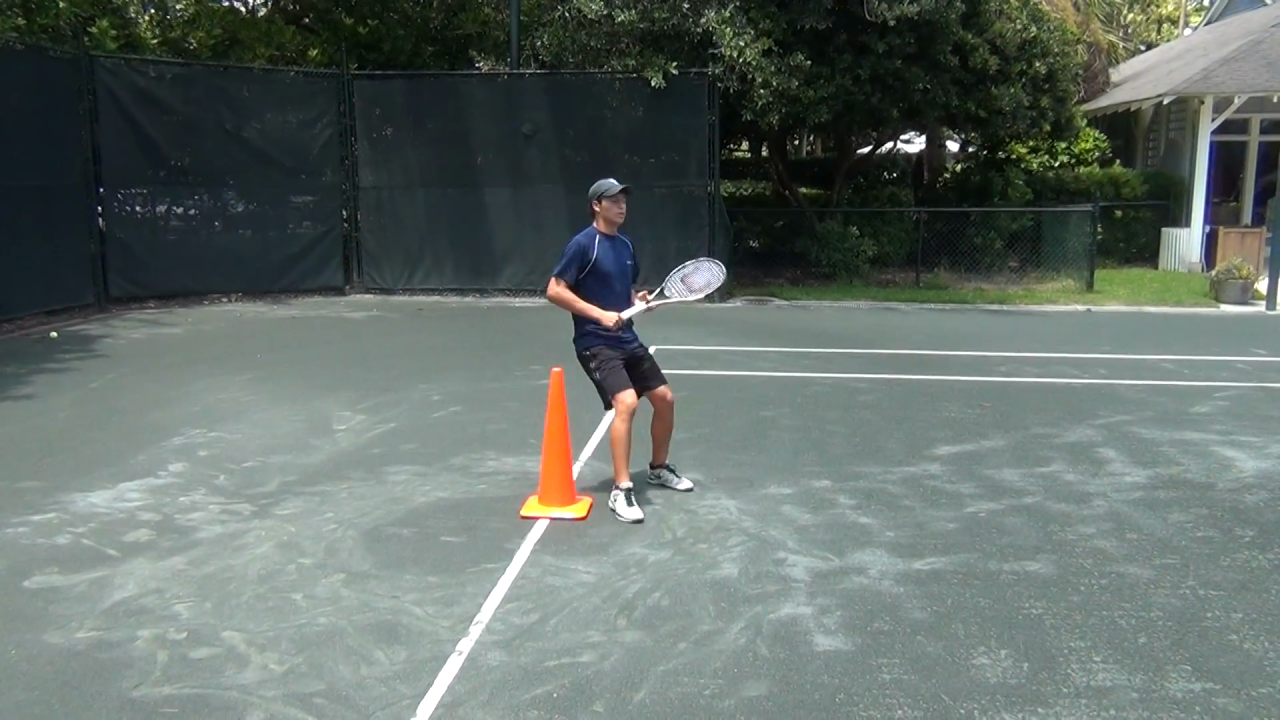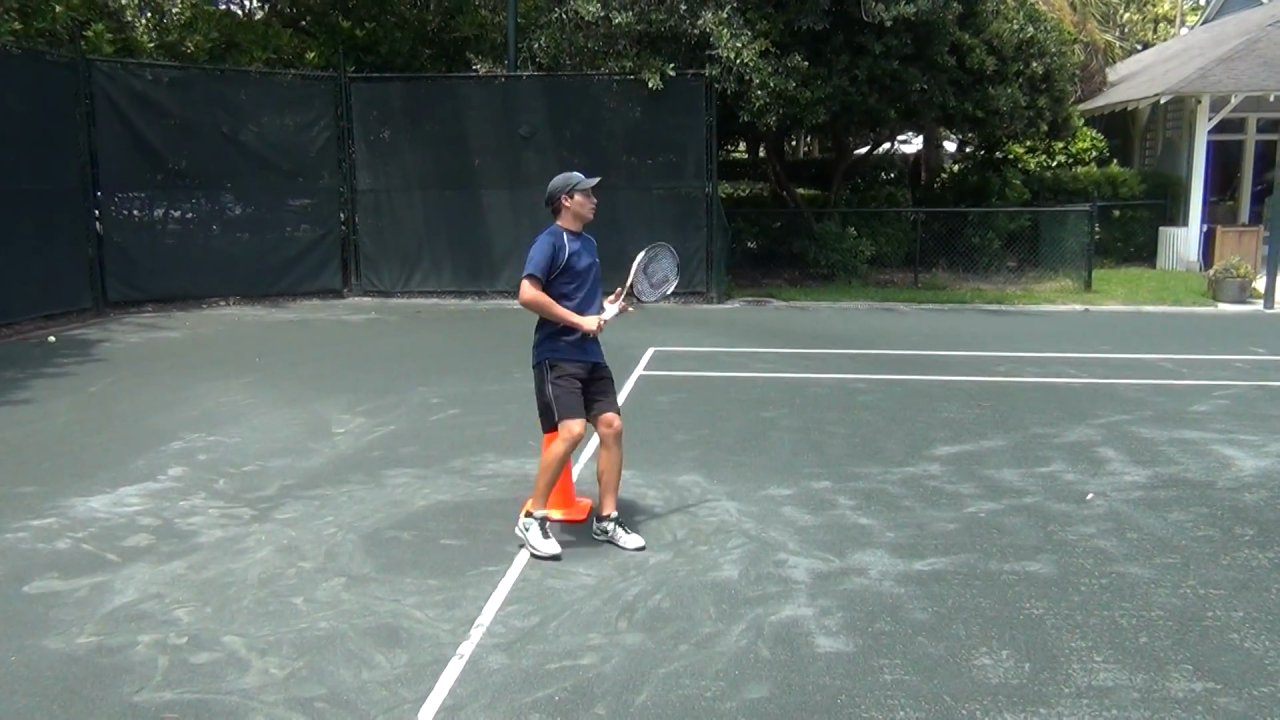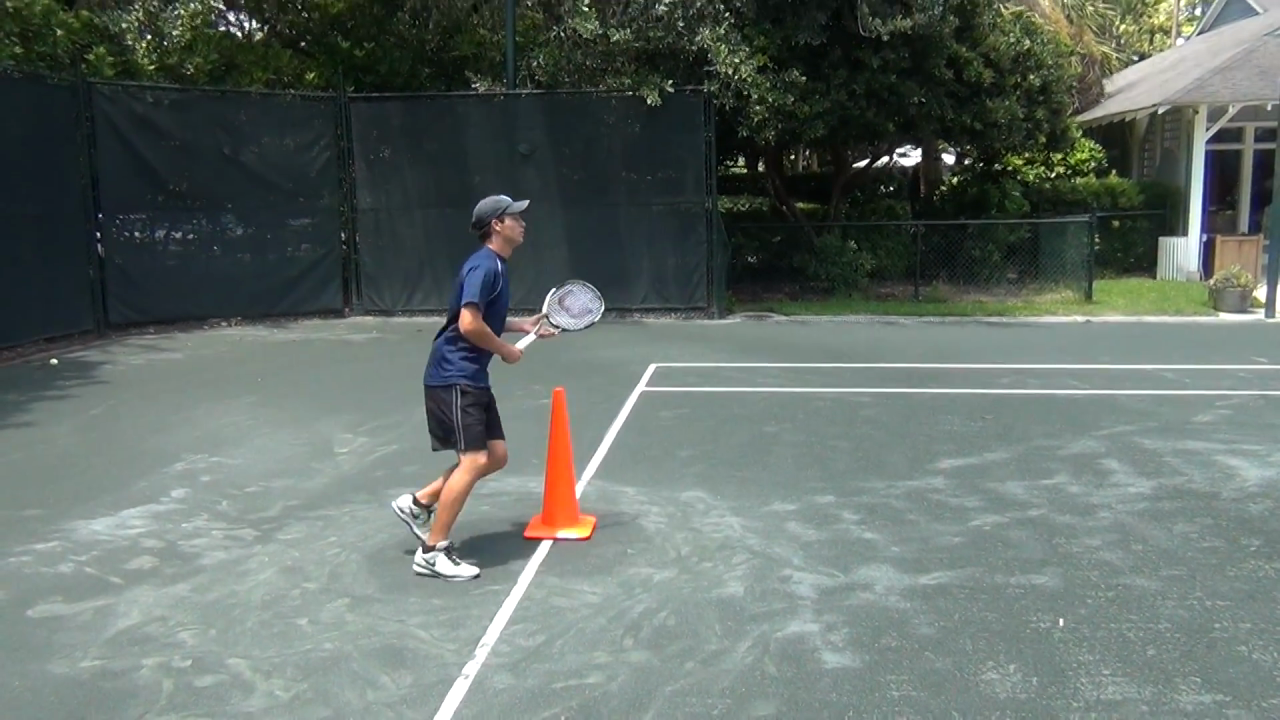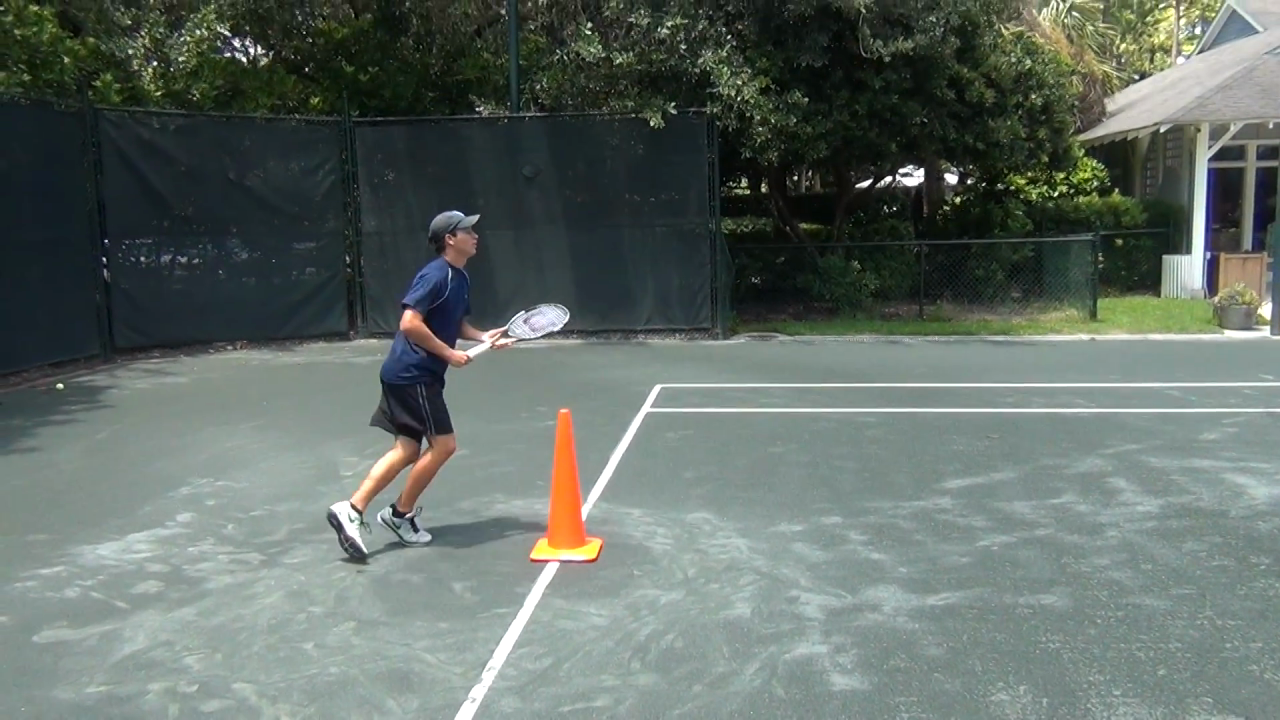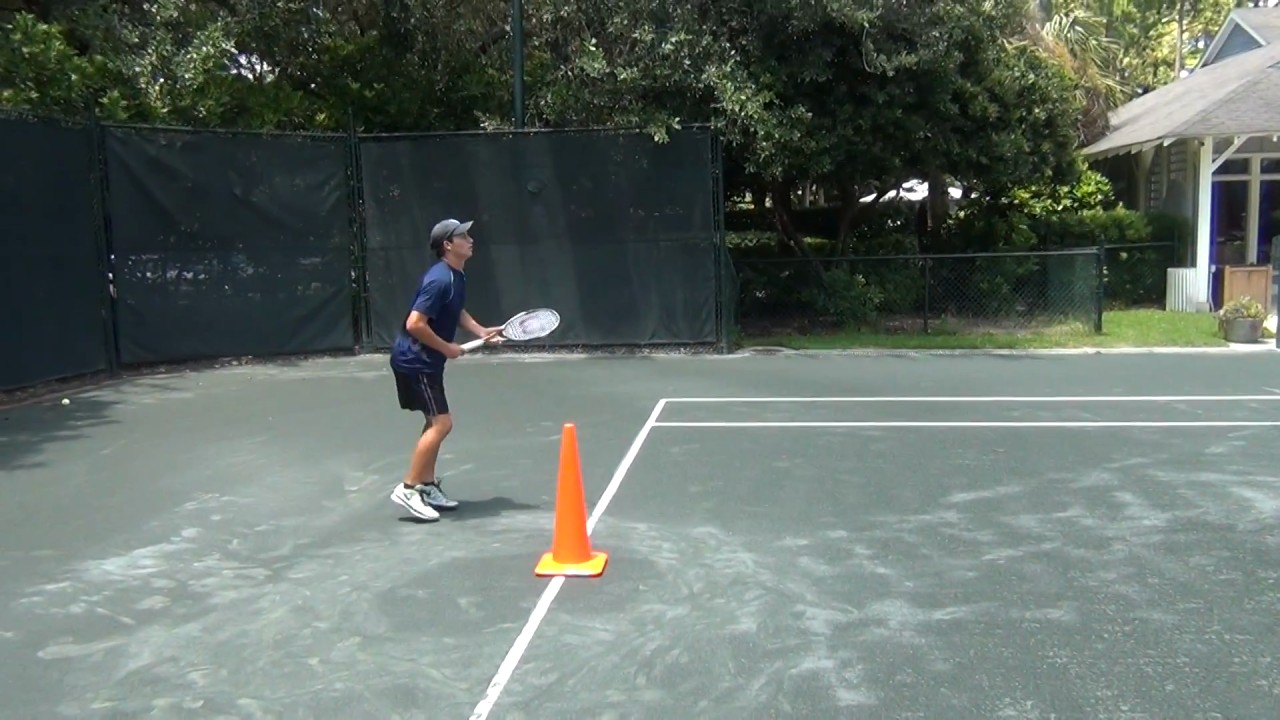
dt=0.4s
person 1, frame 1
left shoulder: (626, 245)
right shoulder: (582, 244)
right elbow: (555, 290)
left wrist: (637, 299)
right wrist: (599, 314)
left hip: (627, 340)
right hip: (596, 343)
left knee: (664, 398)
right knee: (626, 404)
left ankle: (659, 467)
right ankle: (620, 490)
person 1, frame 2
left shoulder: (588, 243)
right shoulder: (549, 242)
right elbow: (528, 295)
left wrist: (607, 302)
right wrist: (578, 321)
left hip: (589, 356)
right hip: (556, 356)
left knee: (611, 428)
right knee: (570, 432)
left ankle: (606, 518)
right ankle: (533, 517)
person 1, frame 3
left shoulder: (497, 265)
right shoulder: (484, 267)
right elbow: (469, 325)
left wrist: (526, 325)
right wrist: (506, 351)
left hip: (468, 377)
right hip: (455, 377)
left knee: (496, 455)
right knee: (477, 459)
left ankle: (418, 504)
right ankle: (432, 551)
person 1, frame 4
left shoulder: (460, 277)
right shoulder: (435, 274)
left elbow: (457, 325)
right elbow: (409, 323)
left wrist: (485, 337)
right wrist: (449, 354)
left hip: (406, 373)
right hip: (413, 374)
left knee: (406, 449)
right knee: (443, 445)
left ankle: (351, 511)
right ankle: (400, 514)
person 1, frame 5
left shoulder: (457, 276)
right shoulder: (439, 280)
left elbow: (459, 312)
right elbow: (414, 324)
left wrist: (482, 331)
right wrist: (447, 348)
left hip: (427, 361)
right hip: (415, 361)
left knee: (437, 423)
right knee: (441, 423)
left ankle: (418, 485)
right ankle: (408, 490)
